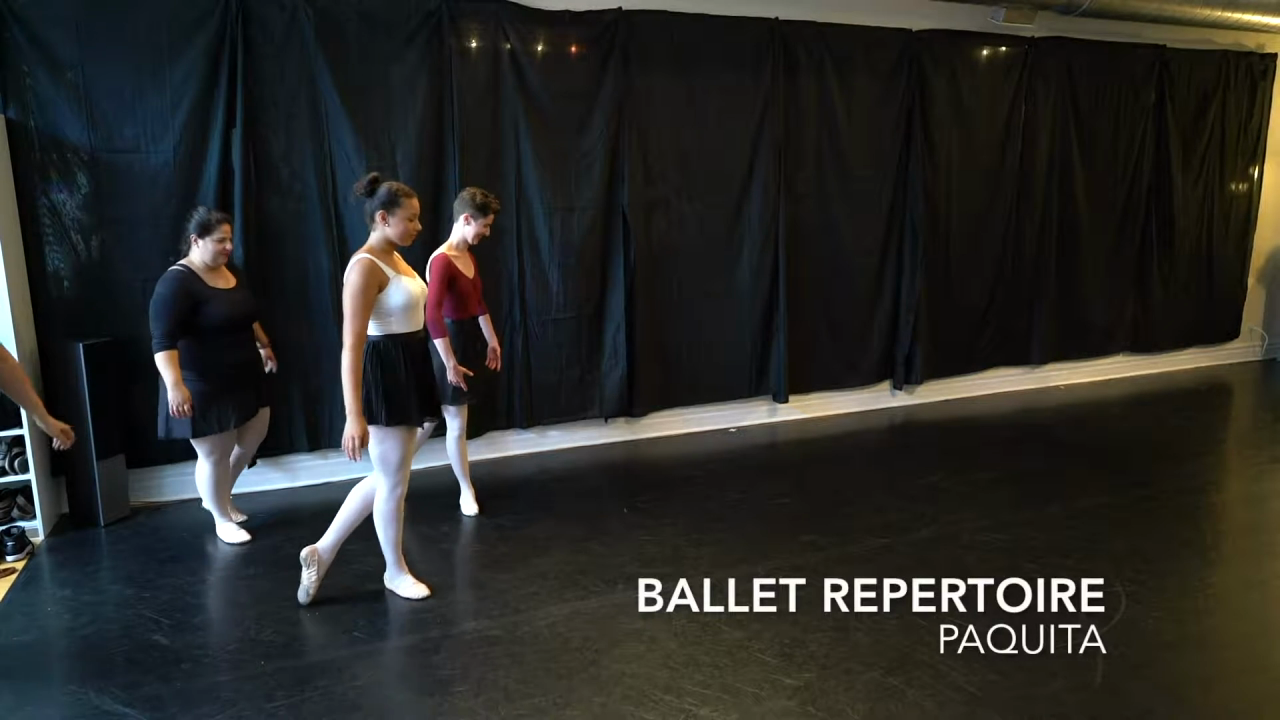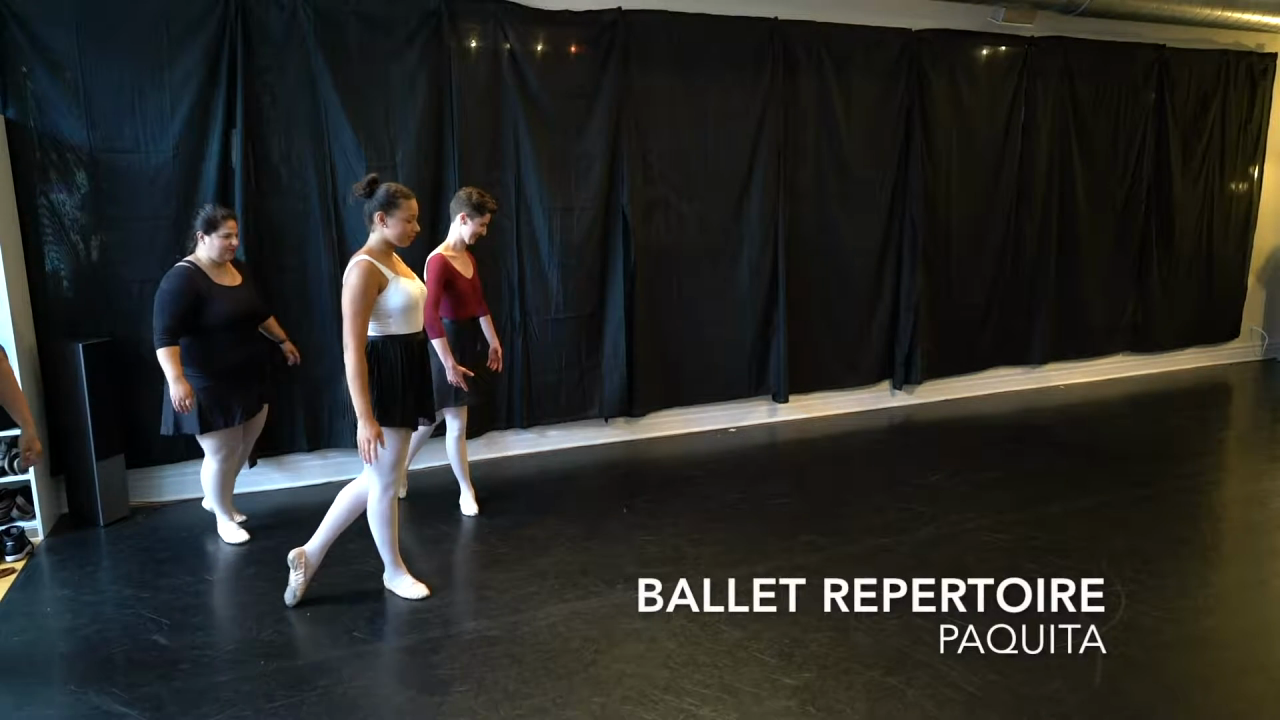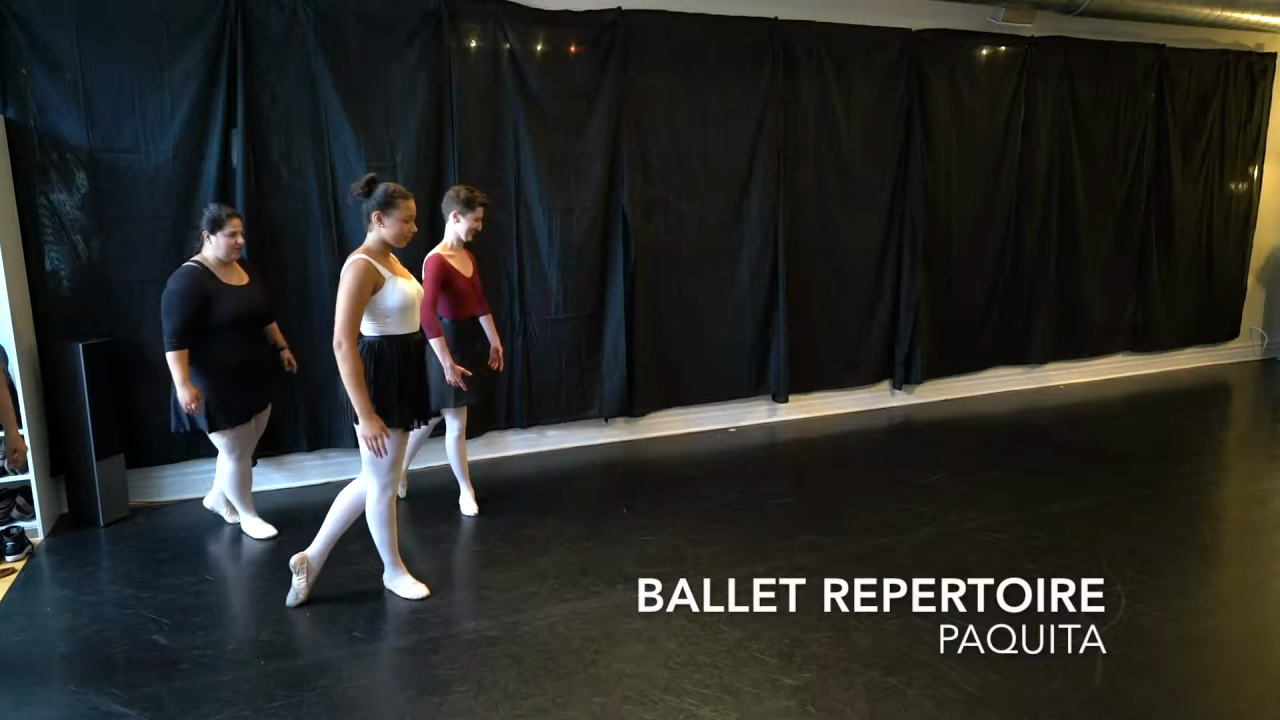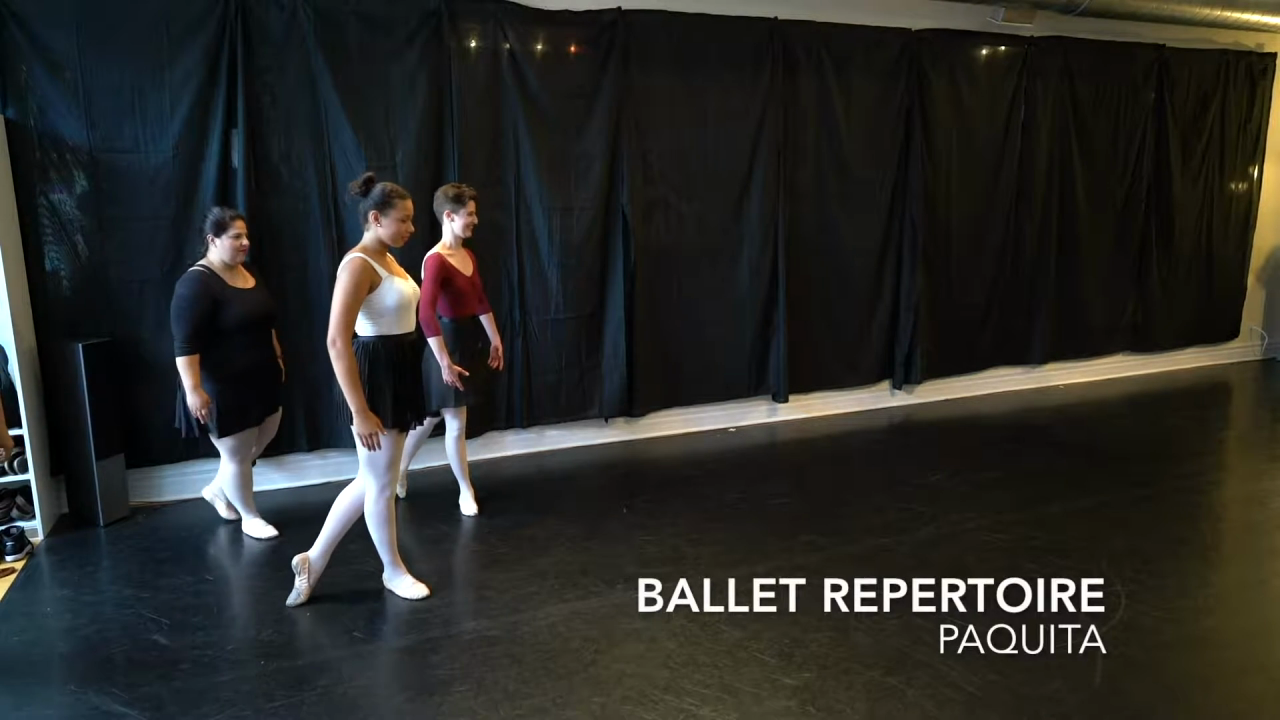
dt=0.2s
person 1, frame 1
left shoulder: (394, 258)
right shoulder: (366, 267)
right elbow: (352, 345)
right wrist: (354, 416)
left hip: (408, 372)
right hip: (384, 377)
left knee: (385, 477)
right knee: (393, 481)
left ankle: (321, 552)
right ankle: (395, 570)
person 1, frame 2
left shoulder: (393, 259)
right shoulder: (365, 268)
right elbow: (353, 347)
right wrist: (365, 417)
left hip: (406, 373)
right hip: (383, 377)
left knee: (375, 479)
right knee: (385, 482)
left ankle: (310, 554)
right ankle: (394, 570)
person 1, frame 3
left shoulder: (390, 259)
right shoulder: (362, 267)
right elbow: (344, 343)
right wrist: (365, 413)
left hip: (402, 372)
right hip: (378, 376)
left knee: (373, 478)
right knee: (382, 482)
left ankle: (312, 558)
right ankle: (394, 570)
person 1, frame 4
left shoulder: (387, 259)
right shoulder: (358, 266)
right elbow: (337, 341)
right wrist: (360, 411)
left hip: (398, 372)
right hip: (375, 375)
left knee: (370, 479)
right knee: (380, 483)
left ankle: (313, 560)
right ankle: (393, 570)
person 2, frame 1
left shoulder: (229, 271)
right shoulder: (177, 283)
right elbow: (163, 340)
left wrist: (264, 347)
right wrist: (175, 384)
left hip: (245, 379)
right hip: (205, 387)
left knee: (251, 441)
right knee: (215, 456)
left ankle: (220, 497)
right ankle: (222, 519)
person 2, frame 2
left shoulder: (237, 269)
right shoulder: (183, 279)
left elbow: (259, 312)
right elbow: (165, 335)
left wrist: (283, 341)
right wrist: (176, 380)
left hip: (249, 377)
right hip: (209, 385)
left knee: (243, 446)
right knee: (221, 453)
left ankle: (216, 498)
right ankle: (225, 518)
person 2, frame 3
left shoulder: (244, 269)
right shoulder: (190, 280)
left elbow: (265, 315)
right elbow: (174, 338)
left wrist: (282, 347)
right wrist: (183, 384)
left hip: (254, 376)
right hip: (215, 384)
left knee: (246, 444)
right knee: (236, 451)
left ankle: (217, 496)
right ankle: (249, 517)
person 2, frame 4
left shoulder: (247, 272)
right shoulder: (197, 284)
left elbow: (265, 321)
right elbow: (185, 343)
left wrist: (277, 356)
right wrist: (194, 389)
left hip: (259, 379)
right hip: (223, 387)
left knee: (262, 439)
right knee: (238, 453)
left ankle: (218, 489)
right ankle: (250, 517)
person 3, frame 1
left shoulder: (469, 256)
right shoulder: (441, 260)
right elbow: (432, 317)
left wrist: (491, 341)
right wrist: (449, 363)
left hip: (469, 340)
right hip: (449, 345)
right knee: (456, 424)
right ankle: (466, 492)
person 3, frame 2
left shoulder: (468, 258)
right shoulder: (438, 261)
left elbow: (479, 303)
right elbow: (430, 317)
left wrist: (493, 342)
right wrist: (449, 363)
left hip: (470, 340)
right hip: (448, 342)
right knee: (456, 424)
left ankle: (398, 472)
right ankle: (466, 491)
person 3, frame 3
left shoulder: (469, 256)
right shoulder: (436, 261)
left elbow: (480, 302)
right elbow: (427, 316)
left wrist: (494, 341)
right wrist: (447, 362)
left hip: (471, 340)
right hip: (449, 341)
left knee: (432, 415)
right knee: (456, 424)
left ankle: (399, 472)
right ankle: (466, 491)
person 3, frame 4
left shoulder: (469, 256)
right shoulder: (436, 260)
left elbow: (481, 301)
right elbow: (426, 315)
left wrist: (495, 340)
right wrist: (444, 361)
left hip: (471, 339)
right hip: (449, 341)
left knee: (432, 415)
right knee: (456, 424)
left ankle: (398, 472)
right ankle: (466, 492)
